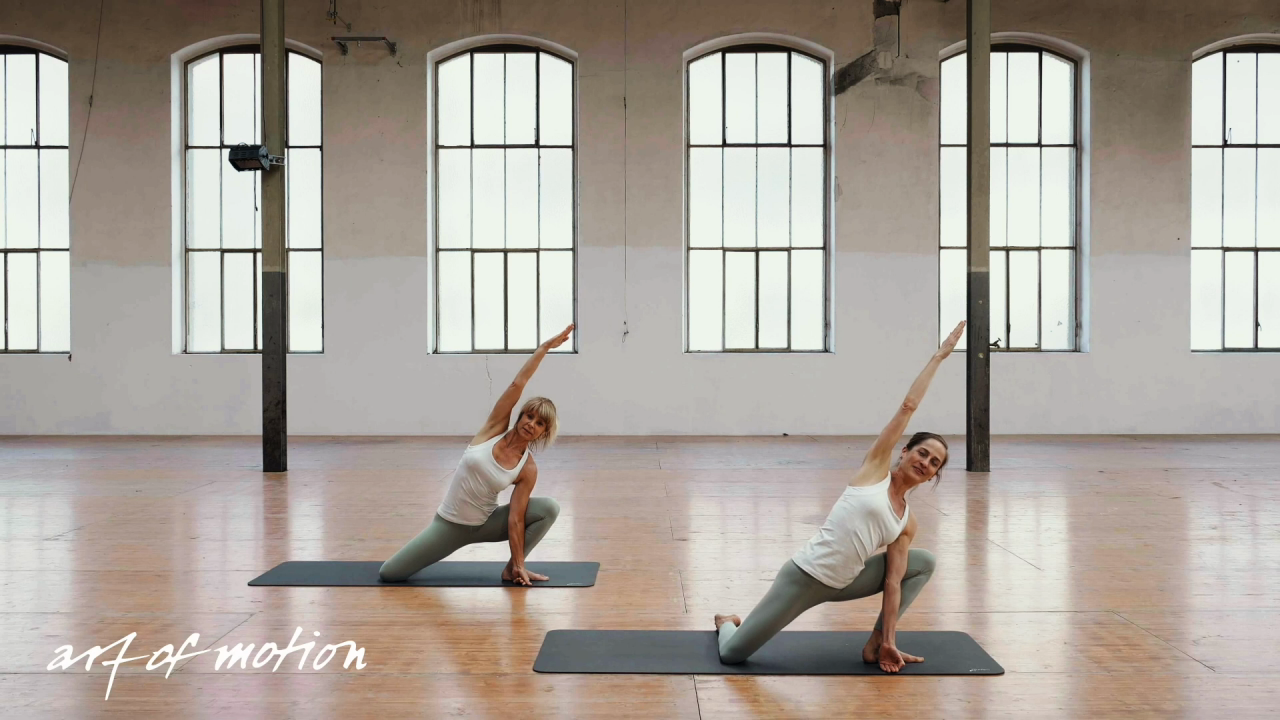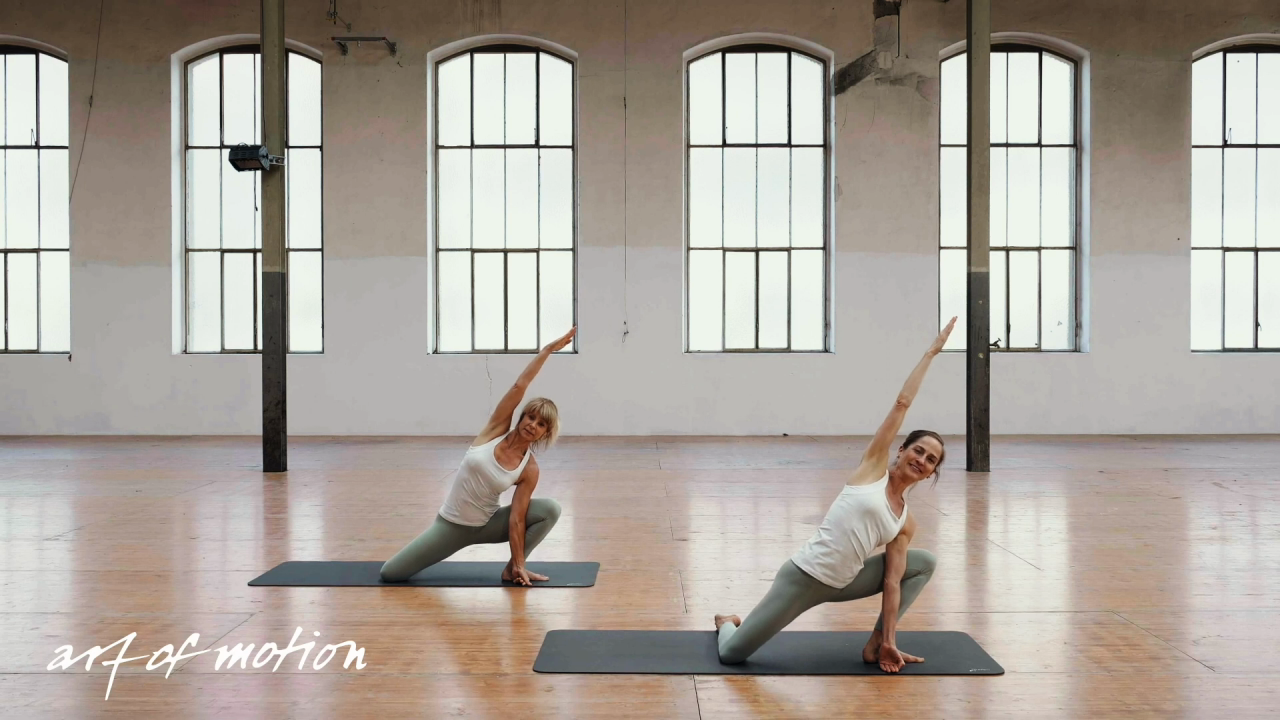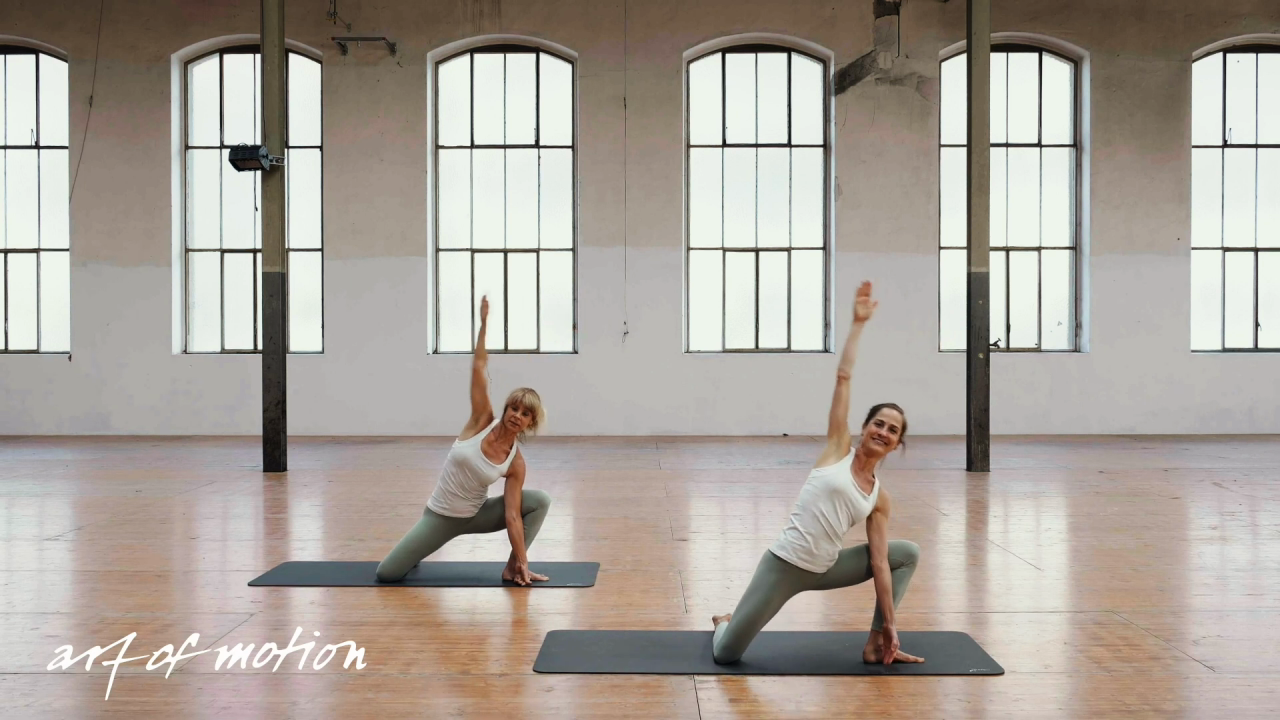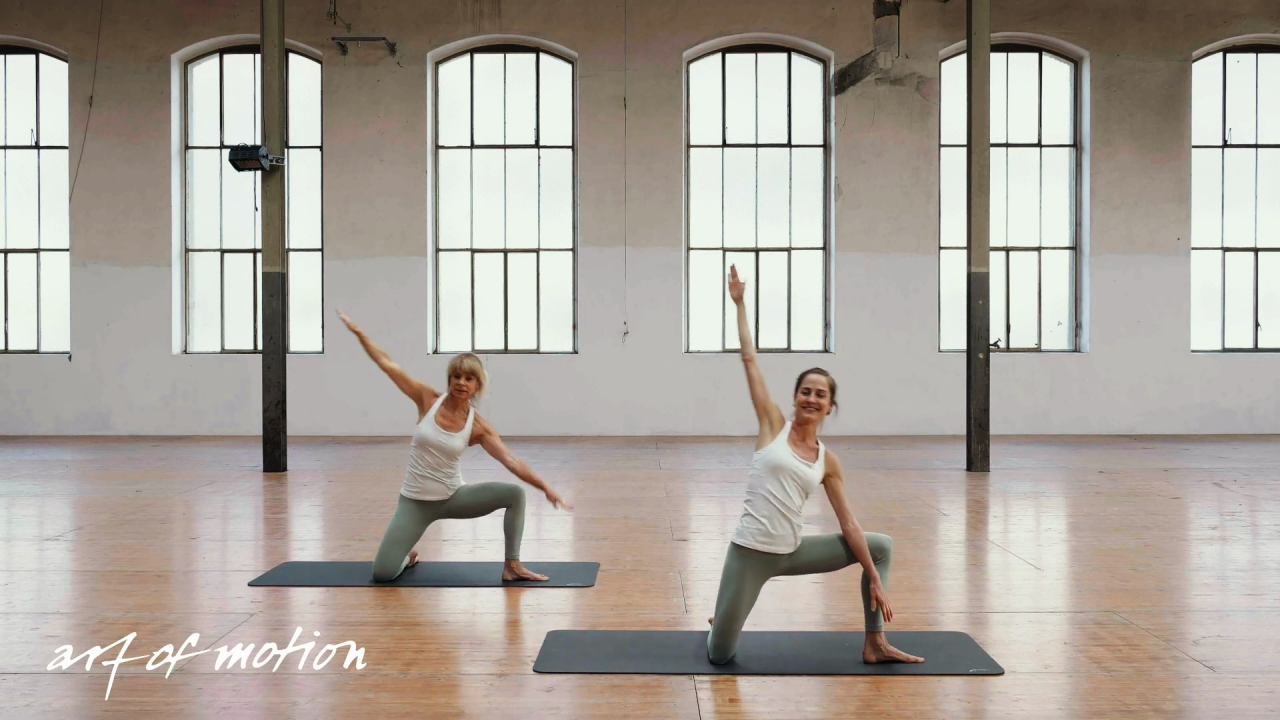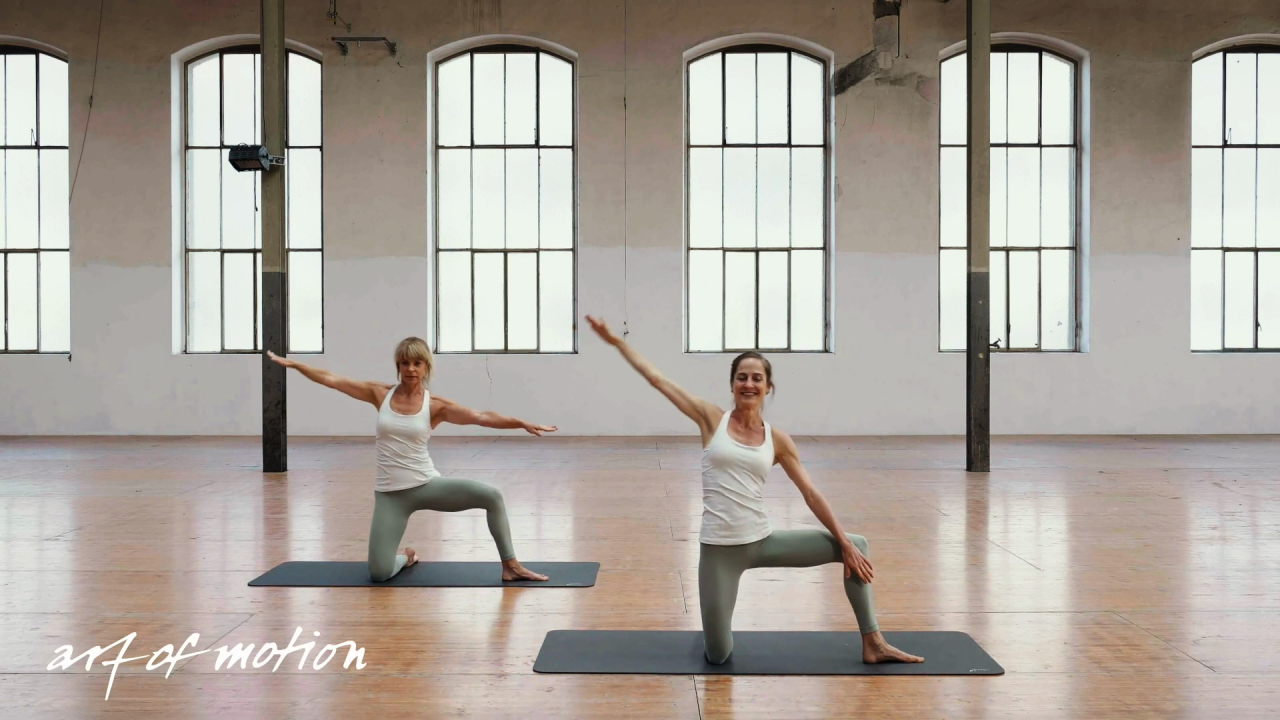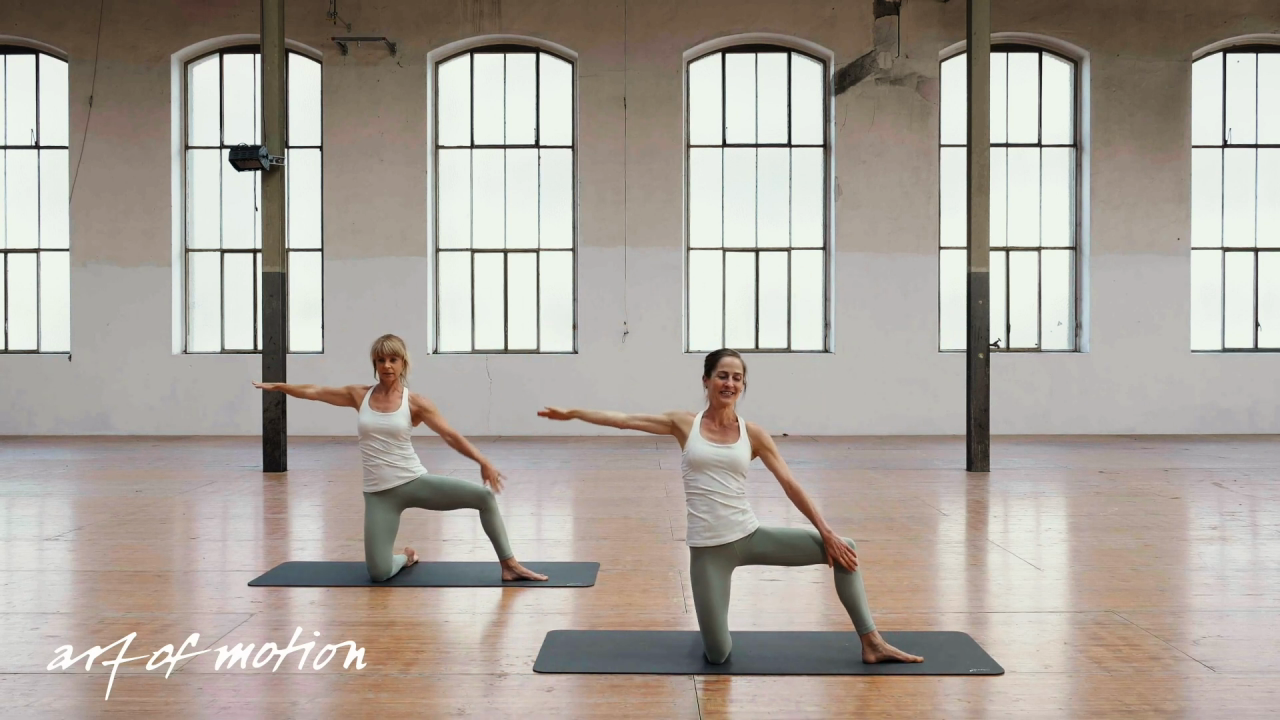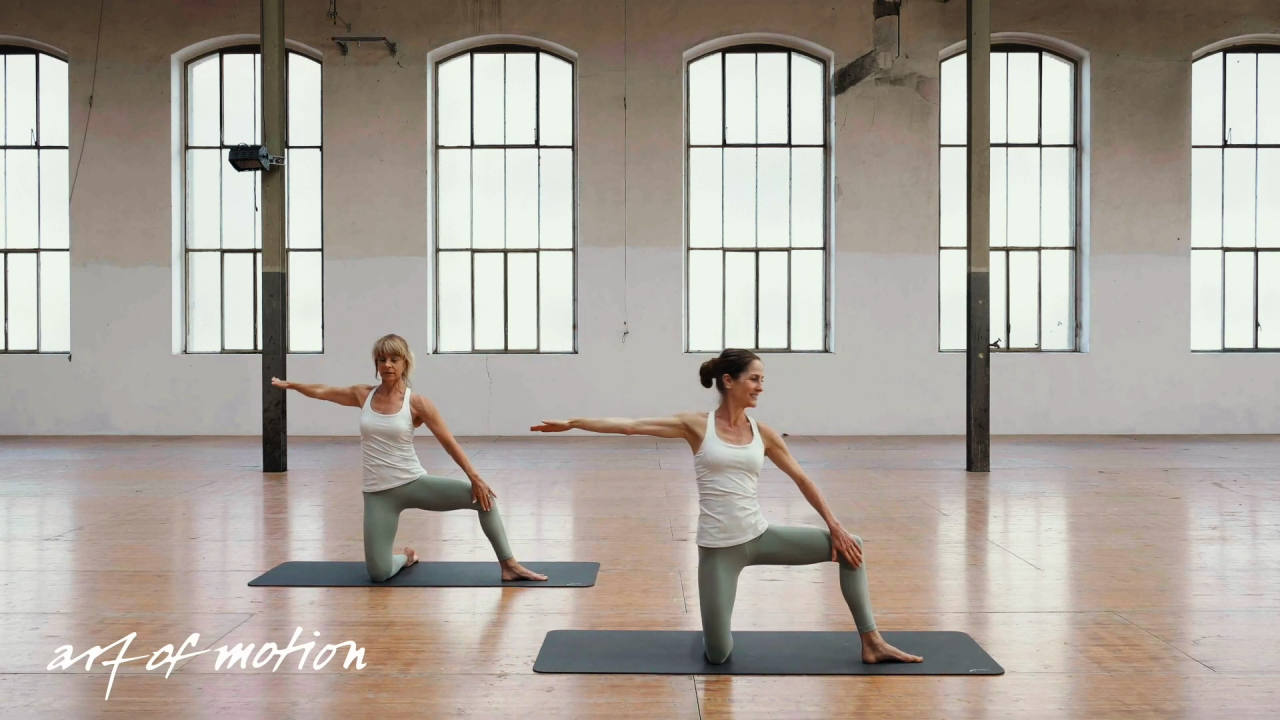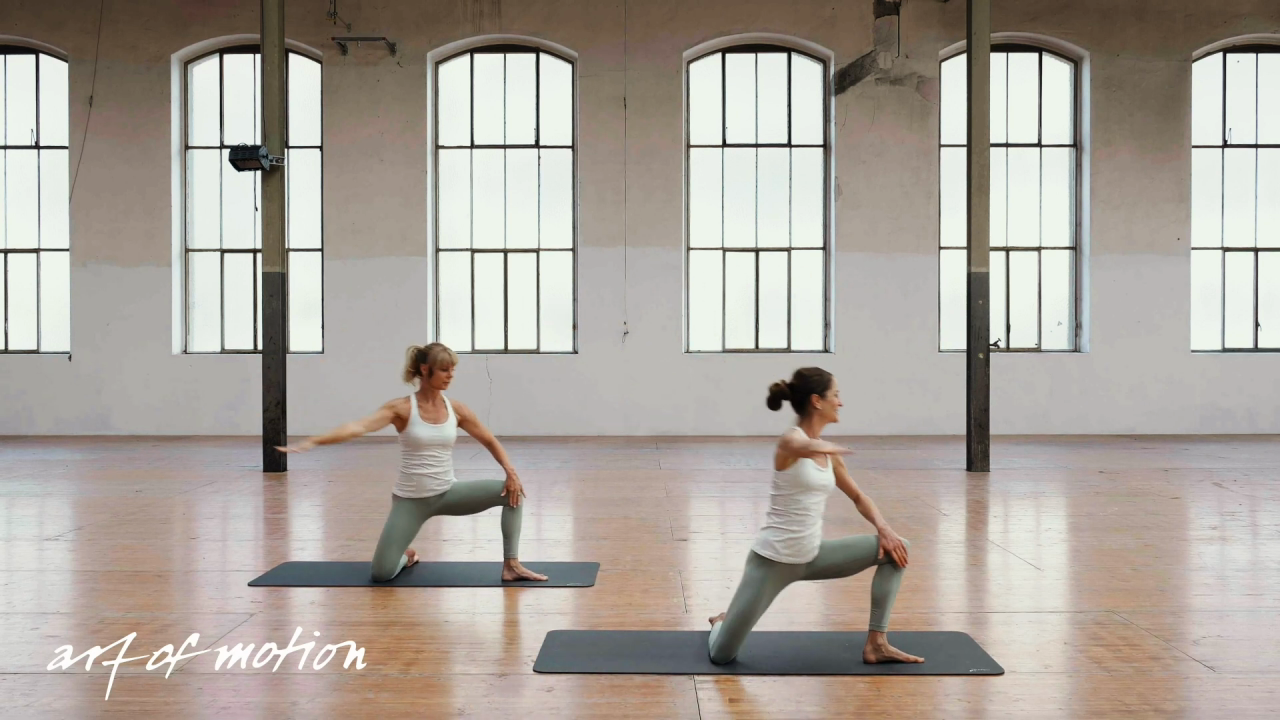
dt=0.5s
person 1, frame 1
left shoulder: (907, 523)
right shoulder: (876, 469)
left elbow: (893, 581)
right elbow: (908, 406)
left wrist: (889, 639)
right wrist: (939, 356)
left hip: (840, 585)
right hip: (804, 575)
left knee: (924, 562)
right knee: (732, 655)
left ankle: (875, 644)
right ankle: (727, 623)
person 1, frame 2
left shoulder: (907, 522)
right shoulder: (874, 469)
left elbow: (892, 581)
right elbow: (902, 403)
left wrist: (889, 639)
right wrist: (930, 353)
left hip: (840, 585)
right hip: (803, 576)
left knee: (924, 563)
right knee: (732, 654)
left ankle: (876, 644)
right ankle: (728, 623)
person 1, frame 3
left shoulder: (880, 499)
right shoulder: (838, 450)
left elbow: (879, 563)
right elbow: (843, 377)
left wrist: (889, 622)
right wrist: (858, 323)
left hip: (823, 571)
right hip: (783, 565)
left knee: (907, 554)
right knee: (726, 655)
left ankle: (875, 644)
right ankle: (724, 622)
person 1, frame 4
left shoulder: (828, 462)
right shoulder: (775, 425)
left elbow: (848, 524)
right elbow: (749, 360)
left wrist: (875, 579)
right wrist: (739, 305)
left hip: (792, 552)
right hip: (749, 553)
left knee: (880, 546)
right knee: (720, 655)
left ankle: (874, 644)
right ankle: (720, 624)
person 1, frame 5
left shoulder: (777, 439)
right shoulder: (713, 418)
left elbow: (811, 494)
right elbow: (657, 379)
left wrist: (845, 544)
right wrist: (617, 341)
left hip: (763, 542)
right hip: (719, 549)
left knee: (855, 547)
right knee: (718, 655)
left ankle: (873, 645)
right ankle: (718, 630)
person 1, frame 6
left shoulder: (752, 434)
right shoulder: (685, 424)
left elbow: (790, 484)
right elbow: (623, 419)
left wrist: (826, 532)
right wrist: (573, 413)
left hip: (751, 536)
right hip: (708, 548)
left knee: (843, 550)
right knee: (717, 655)
left ankle: (872, 644)
right ankle: (714, 625)
person 1, frame 7
left shoulder: (763, 433)
right shoulder: (697, 424)
left elbow: (801, 479)
right elbow: (630, 425)
left wrist: (835, 527)
right wrist: (573, 422)
left hip: (760, 536)
right hip: (719, 548)
left knee: (848, 547)
right knee: (718, 655)
left ankle: (872, 643)
right ankle: (716, 627)
person 1, frame 8
left shoulder: (827, 458)
right shoulder: (791, 440)
left elbow: (858, 496)
right elbow: (806, 447)
left wrist: (884, 529)
right wrist: (825, 448)
left hip: (811, 557)
right hip: (772, 561)
left knee: (892, 548)
right knee: (722, 655)
left ankle: (876, 644)
right ankle: (724, 623)
person 2, frame 1
left shoulder: (528, 469)
right shoulder: (495, 429)
left elbow: (516, 518)
right elbow: (516, 385)
left wrist: (520, 562)
right wrist: (544, 348)
left hip: (485, 524)
right hip: (450, 524)
left knee: (549, 508)
right knee: (389, 574)
left ankle: (512, 568)
right ankle: (422, 553)
person 2, frame 2
left shoulder: (529, 471)
right shoulder: (497, 430)
left elbow: (517, 519)
right elbow: (519, 386)
left wrist: (519, 563)
right wrist: (547, 350)
left hip: (487, 525)
right hip: (451, 525)
left knee: (551, 509)
right knee: (389, 574)
left ankle: (511, 569)
right ankle: (425, 552)
person 2, frame 3
left shoulder: (516, 463)
right shoulder: (482, 422)
left elbow: (512, 515)
right elbow: (479, 370)
left wrist: (521, 560)
right wrist: (483, 325)
left hip: (476, 516)
right hip: (440, 517)
left knee: (540, 500)
right knee: (385, 575)
left ankle: (512, 567)
right ankle: (413, 553)
person 2, frame 4
left shoulder: (478, 427)
right shoulder: (429, 399)
left elbow: (512, 460)
right elbow: (386, 364)
left wrist: (546, 489)
right wrist: (357, 332)
left hip: (453, 498)
right hip: (414, 502)
left knee: (515, 494)
right knee: (383, 573)
left ankle: (512, 568)
right ankle: (408, 557)
person 2, frame 5
left shoulder: (436, 406)
right shoulder: (381, 393)
left elbow: (482, 417)
right elbow: (330, 378)
left wrist: (522, 423)
right wrist: (292, 363)
left hip: (427, 485)
right hip: (390, 494)
left knee: (491, 496)
right knee: (379, 574)
left ankle: (511, 566)
right ankle: (406, 557)
person 2, frame 6
left shoulder: (415, 402)
right shoulder: (360, 395)
left elbow: (450, 435)
right elbow: (313, 391)
left wrist: (483, 462)
right wrist: (276, 386)
left hip: (415, 482)
right hip: (379, 493)
left knee: (484, 495)
right knee: (379, 574)
left ankle: (510, 565)
right ankle: (407, 557)
person 2, frame 7
left shoulder: (417, 403)
right shoulder: (363, 395)
left elbow: (448, 442)
right elbow: (322, 391)
left wrist: (475, 479)
right wrist: (289, 384)
left hip: (414, 483)
right hip: (379, 494)
left knee: (482, 498)
right knee: (379, 574)
left ankle: (509, 566)
right ankle: (406, 557)
person 2, frame 8
left shoulder: (457, 410)
right shoulder: (399, 408)
left elbow: (490, 441)
right elbow: (358, 427)
left wrist: (511, 472)
right wrist: (312, 442)
left hip: (448, 493)
right hip: (409, 499)
left knee: (511, 492)
right knee: (382, 573)
left ankle: (511, 565)
right ankle: (407, 556)
